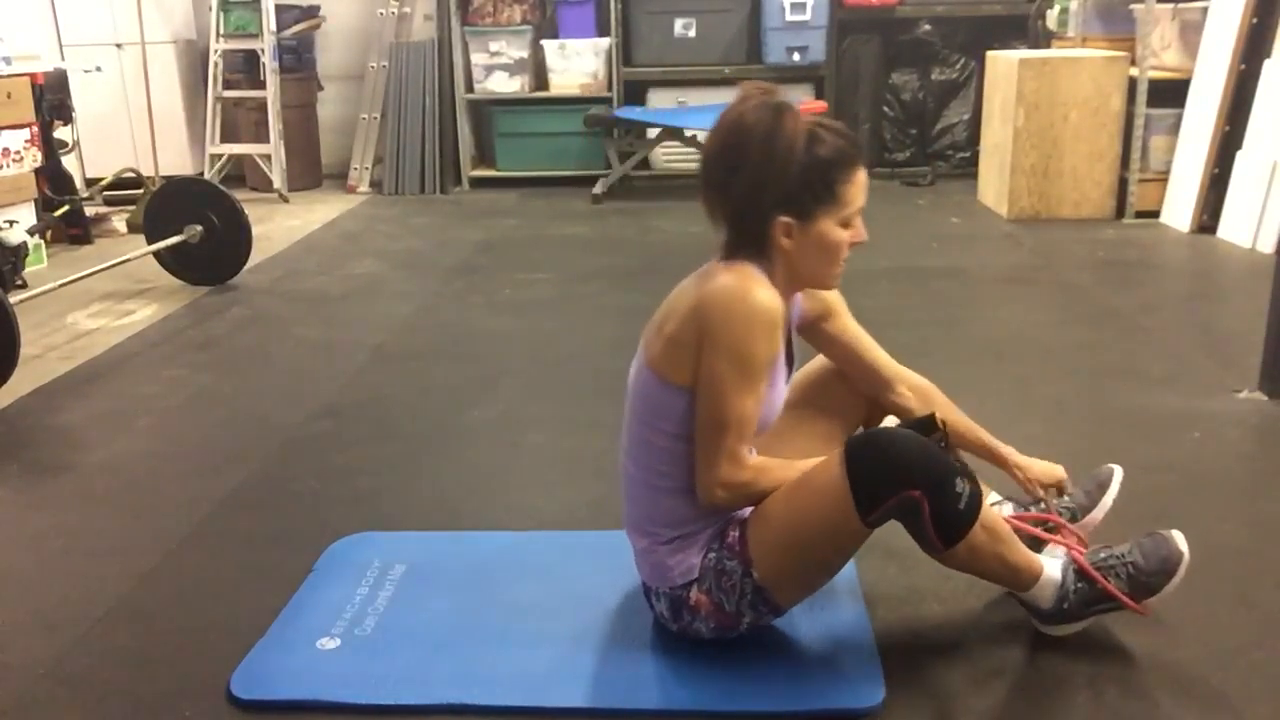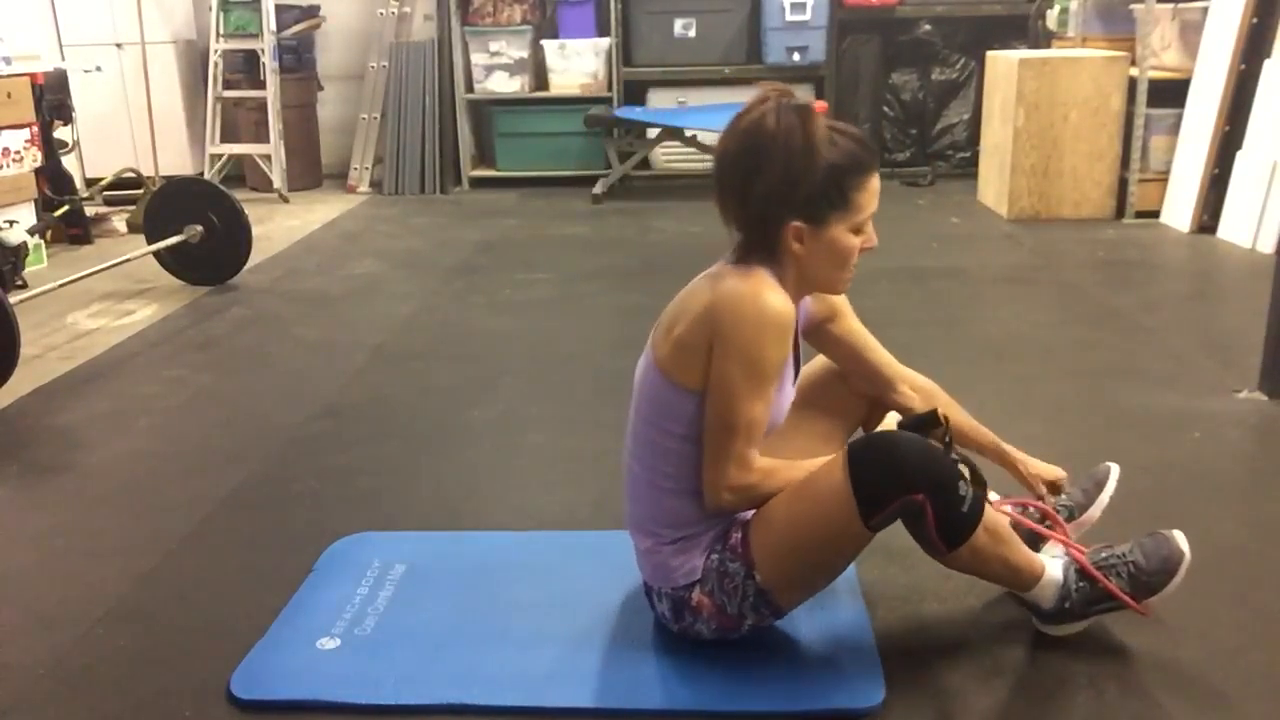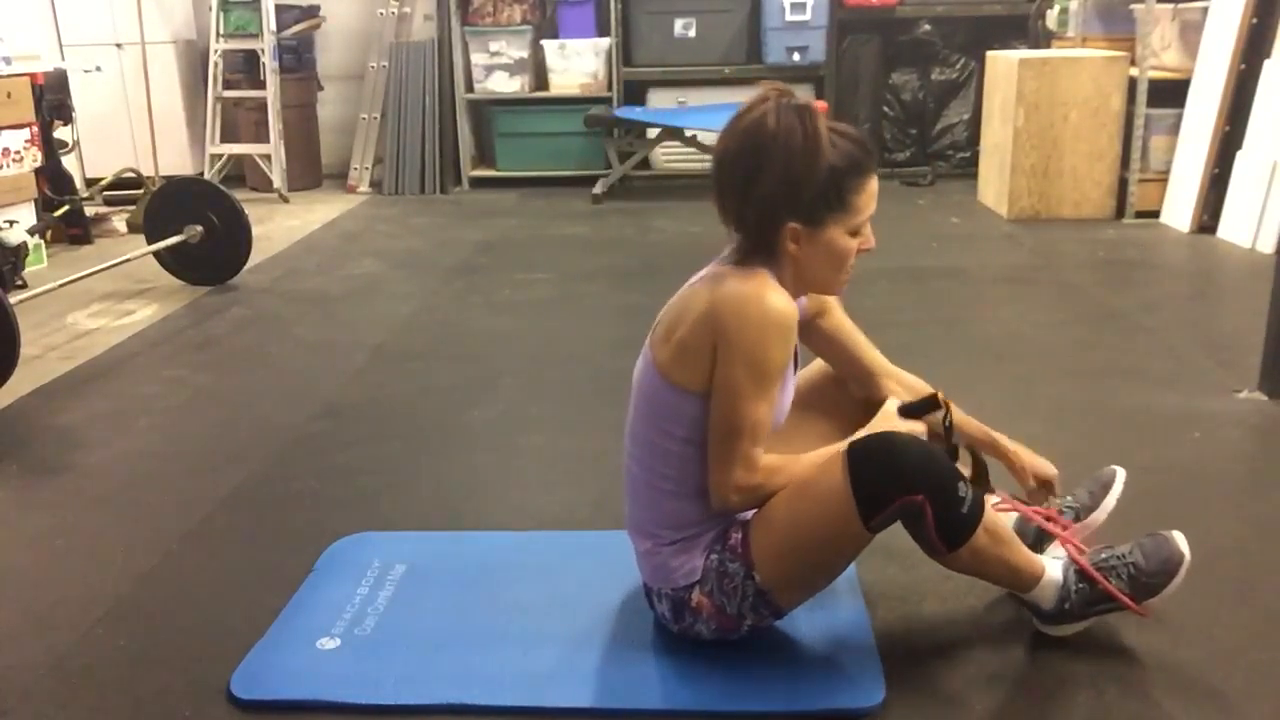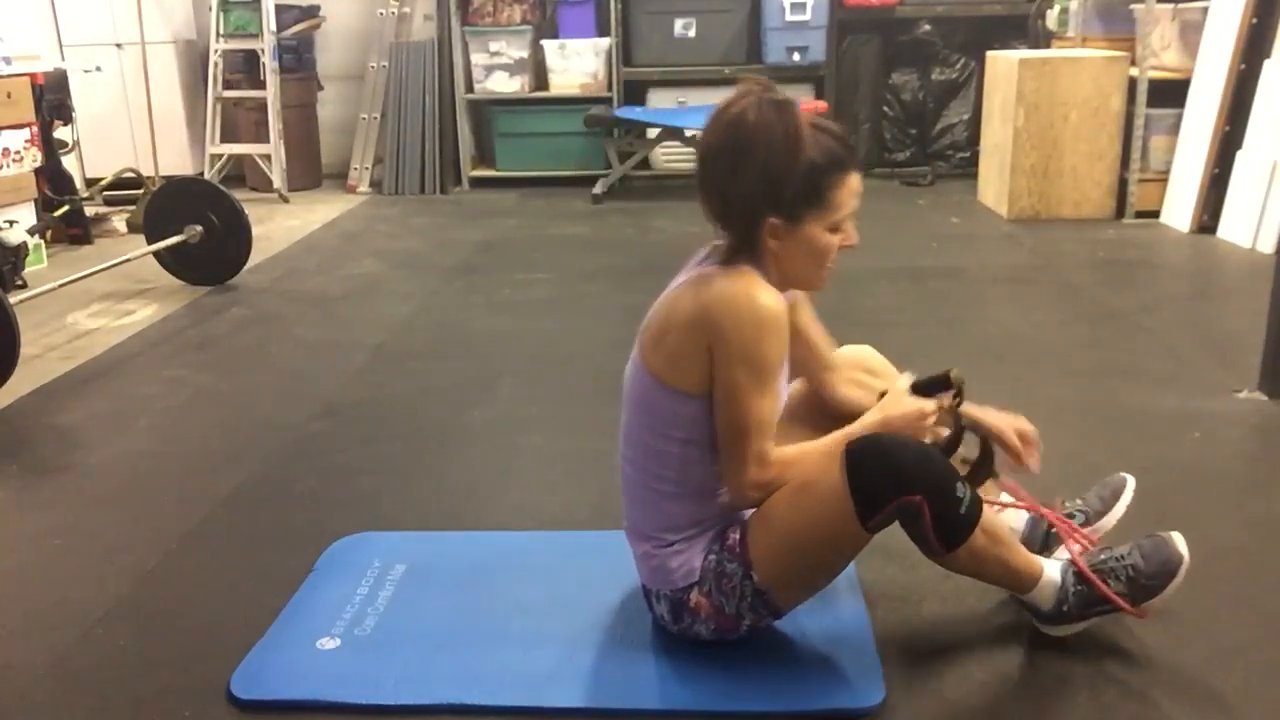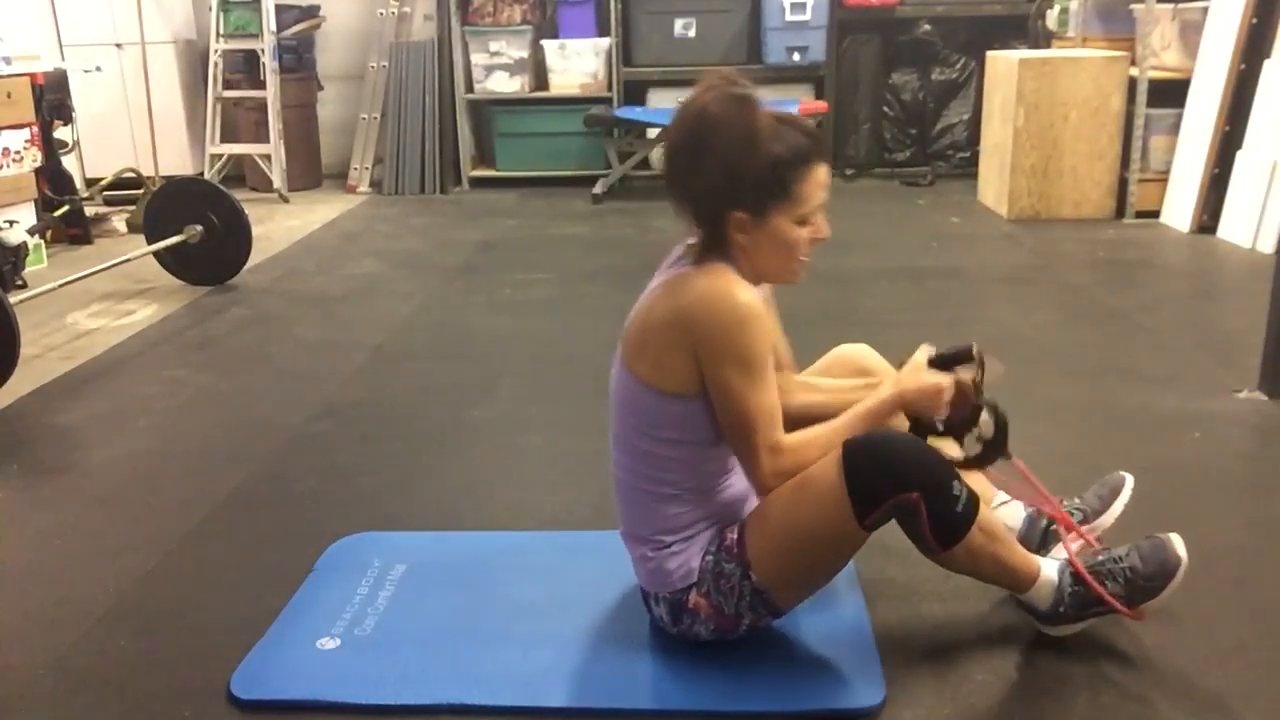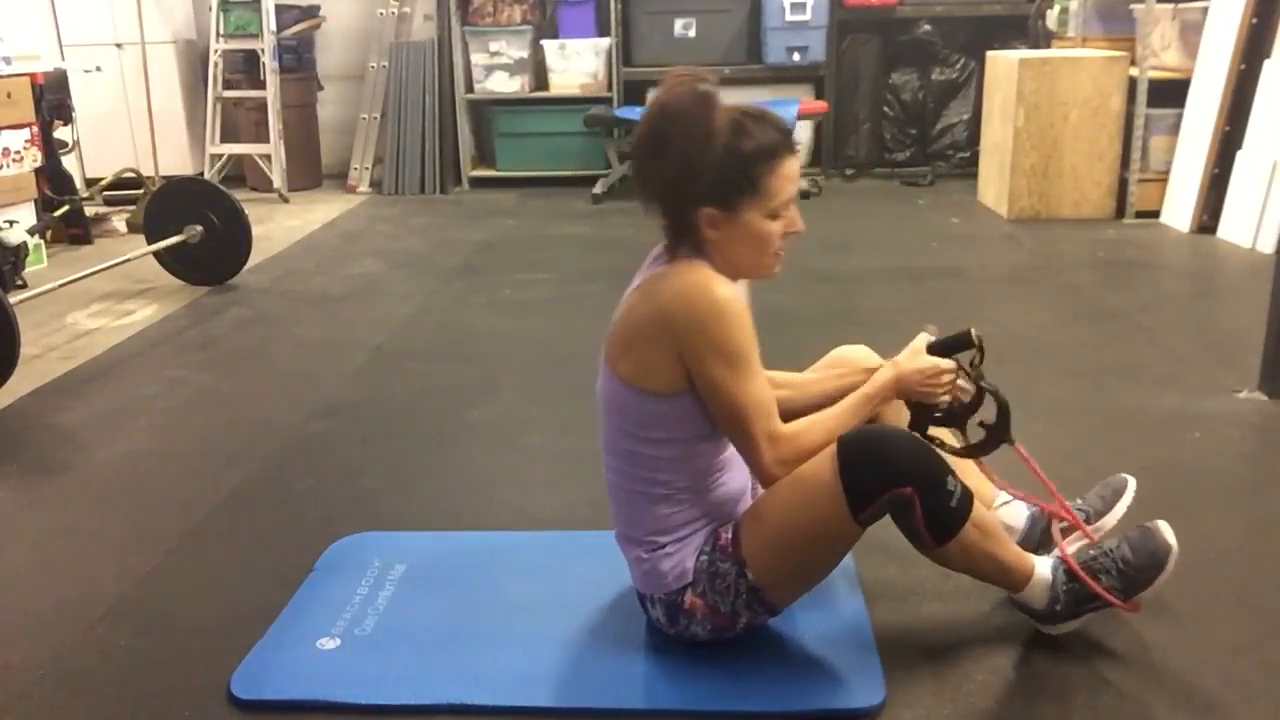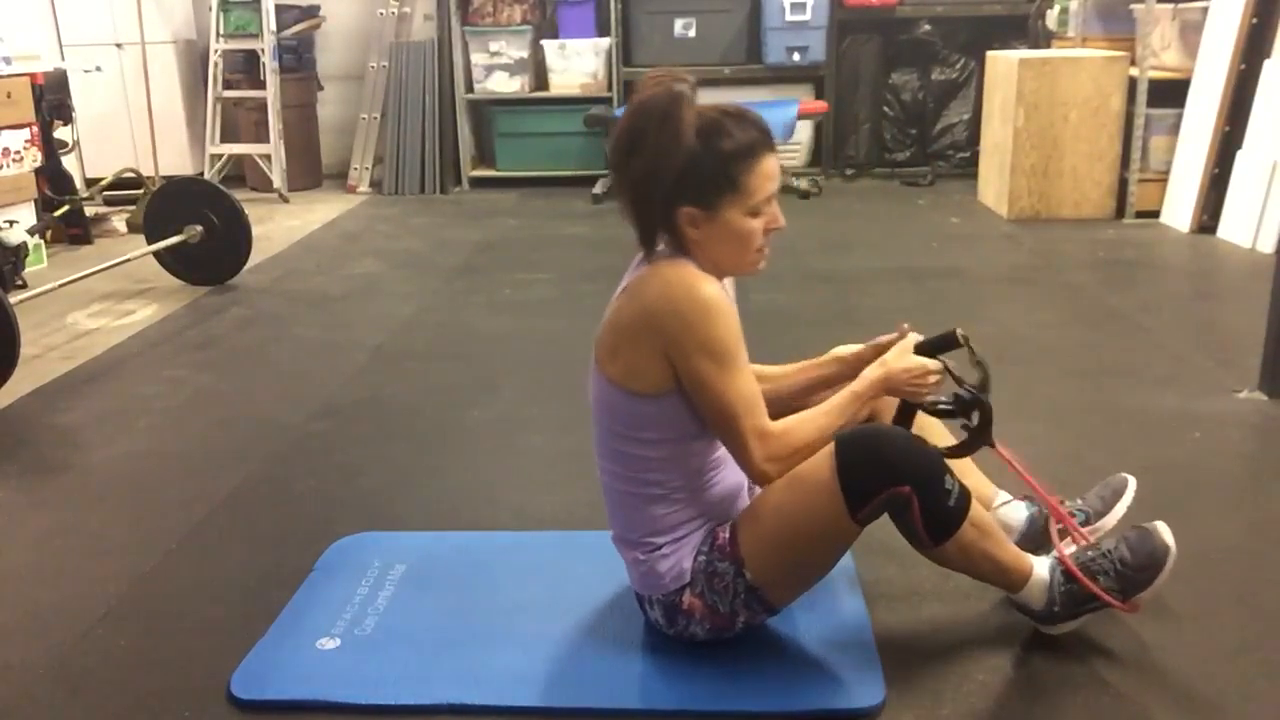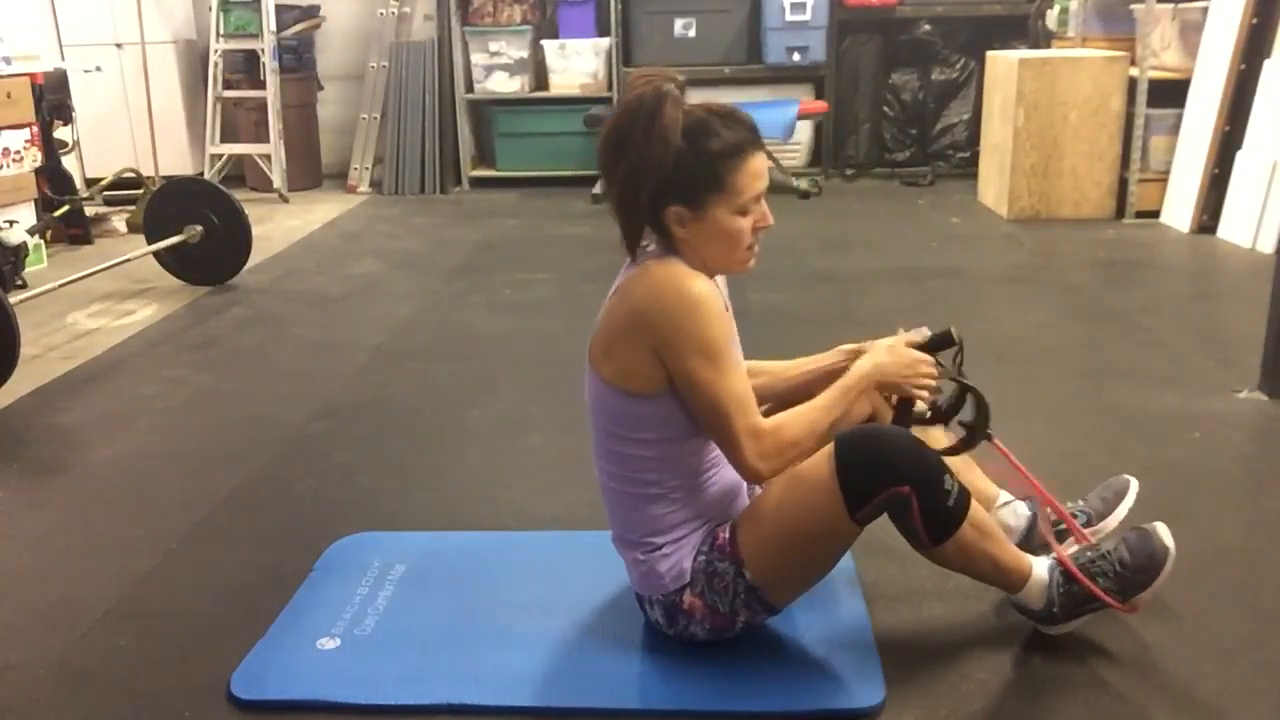
dt=0.1s
person 1, frame 1
left shoulder: (781, 280)
right shoulder: (747, 302)
left elbow: (900, 387)
right elbow: (722, 479)
left wrist: (1012, 463)
right wrist: (853, 464)
left hip: (713, 533)
right hip: (700, 582)
left knee: (862, 377)
right knee: (896, 462)
left ankle: (1006, 525)
right ankle: (1054, 589)
person 1, frame 2
left shoulder: (785, 280)
right shoulder: (758, 305)
left elbow: (900, 386)
right elbow: (729, 483)
left wrist: (1015, 461)
right wrist: (856, 467)
left hip: (712, 537)
right hip: (702, 583)
left knee: (863, 377)
right knee: (899, 465)
left ankle: (1003, 528)
right ankle: (1055, 589)
person 1, frame 3
left shoulder: (764, 274)
right shoulder: (760, 306)
left elbow: (884, 383)
right elbow: (736, 482)
left wrist: (1003, 448)
right wrist: (867, 444)
left hip: (710, 535)
right hip: (702, 586)
left knee: (865, 371)
right knee: (899, 465)
left ankle: (1007, 529)
right ankle: (1054, 591)
person 1, frame 4
left shoulder: (743, 271)
right shoulder: (747, 304)
left elbow: (832, 384)
right elbow: (751, 476)
left wrist: (974, 417)
right wrist: (877, 425)
left hip: (709, 535)
right hip: (700, 585)
left knee: (858, 368)
right knee: (896, 465)
left ankle: (1015, 530)
right ankle: (1053, 592)
person 1, frame 5
left shoulder: (710, 269)
right shoulder: (724, 302)
left elbow: (781, 393)
right elbow: (770, 464)
left wrist: (896, 390)
right wrist: (890, 401)
left hip: (712, 525)
right hip: (699, 585)
left knee: (858, 365)
right knee: (892, 464)
left ankle: (1015, 525)
right ankle: (1051, 592)
person 1, frame 6
left shoulder: (688, 268)
right shoulder: (702, 298)
left elbow: (754, 393)
right elbow: (772, 457)
left wrist: (880, 376)
right wrist: (889, 382)
left hip: (704, 526)
right hip: (694, 584)
left knee: (854, 364)
right knee: (886, 459)
left ankle: (1018, 525)
right ankle: (1046, 590)
person 1, frame 7
left shoulder: (676, 269)
right shoulder: (687, 296)
left elbow: (740, 390)
right elbow: (764, 454)
left wrist: (857, 364)
right wrist: (875, 381)
left hip: (706, 525)
right hip: (694, 586)
left knee: (863, 379)
right knee: (883, 458)
left ankle: (1018, 524)
right ankle: (1045, 590)
person 1, frame 8
left shoulder: (668, 269)
right shoulder: (677, 294)
left elbow: (733, 386)
right elbow: (756, 453)
left wrist: (855, 362)
right wrist: (865, 376)
left hip: (704, 526)
right hip: (693, 585)
left knee: (864, 385)
right knee: (883, 458)
left ankle: (1018, 524)
right ankle: (1045, 591)
